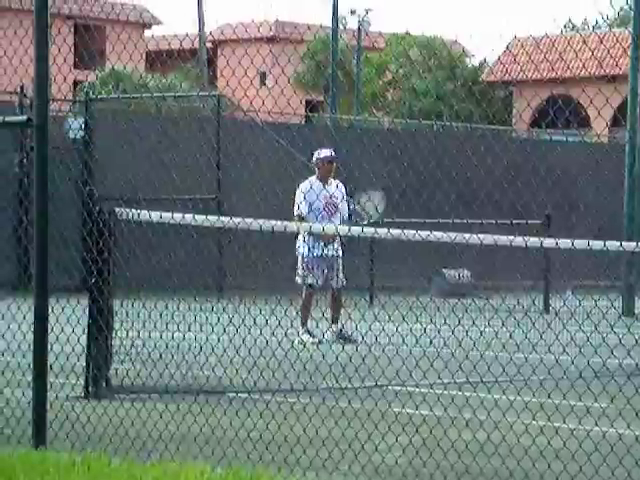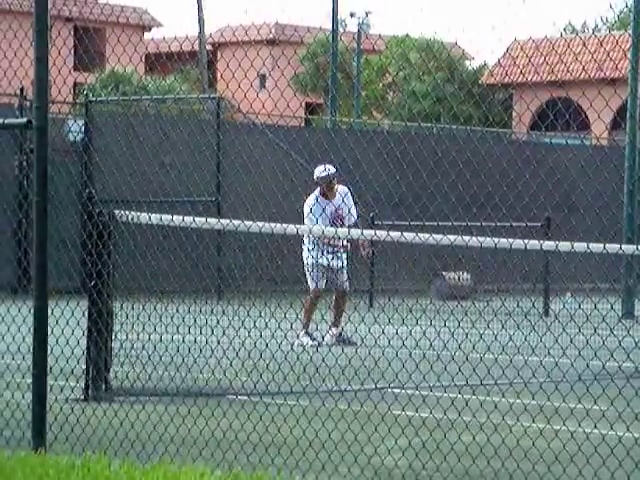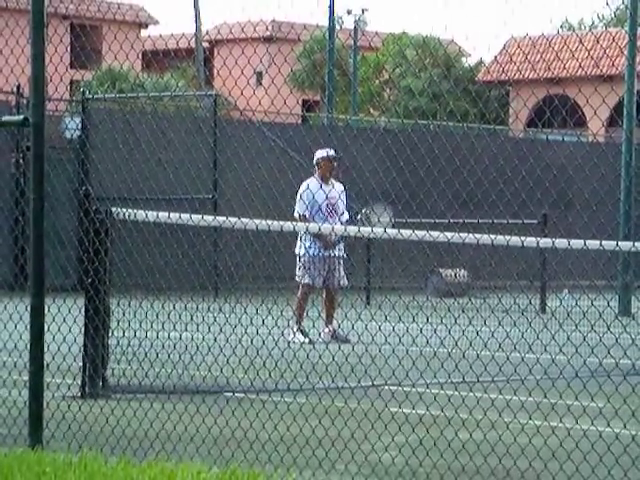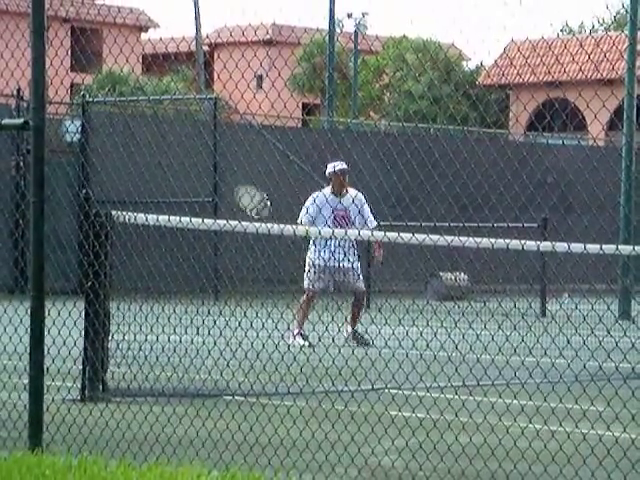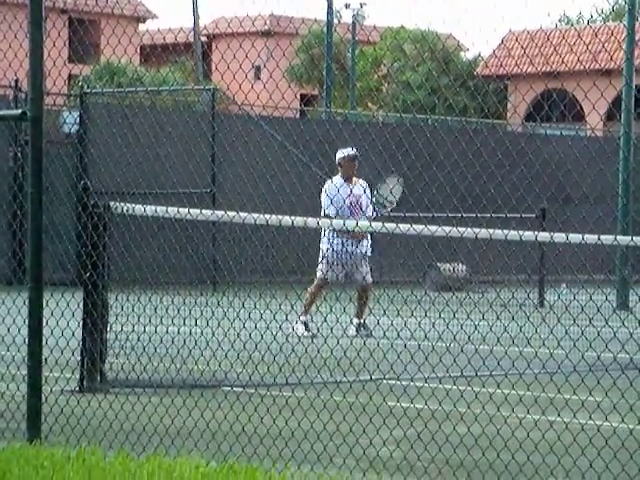
dt=1s
person 1, frame 1
left shoulder: (339, 187)
right shoulder: (307, 188)
right elbow: (300, 218)
left wrist: (337, 233)
right wrist: (320, 235)
left hip: (334, 248)
right hip: (312, 248)
left knee: (337, 289)
right knee: (310, 289)
left ankle: (335, 329)
right ankle: (303, 329)
person 1, frame 2
left shoulder: (344, 192)
right shoulder: (312, 204)
left elbow: (352, 220)
right elbow: (319, 235)
left wrist: (361, 239)
right wrist: (337, 244)
left hip: (338, 253)
right hip: (317, 253)
left knee: (342, 291)
right knee: (316, 291)
left ankle: (334, 332)
right ankle: (304, 333)
person 1, frame 3
left shoulder: (339, 188)
right shoulder: (308, 187)
right elbow: (302, 218)
right wrist: (322, 238)
left hip: (334, 248)
right hip: (312, 248)
left knee: (332, 289)
right knee: (306, 287)
left ankle: (329, 329)
right ankle: (297, 329)
person 1, frame 4
left shoulder: (356, 198)
right shoulder: (317, 199)
left elbow: (370, 225)
right elbow: (303, 223)
left wrist: (377, 247)
left hip: (348, 256)
right hip: (321, 256)
left knee: (360, 292)
right knee: (311, 292)
left ankle: (352, 329)
right ankle: (297, 332)
person 1, frame 5
left shoulder: (363, 186)
right shoulder: (332, 186)
left elbow: (368, 216)
right elbow: (327, 218)
left wrist: (365, 229)
right wrist: (351, 233)
left hip: (359, 246)
right hip: (335, 245)
left knee: (365, 285)
right knee: (322, 281)
left ankle: (358, 323)
right ankle: (302, 320)
